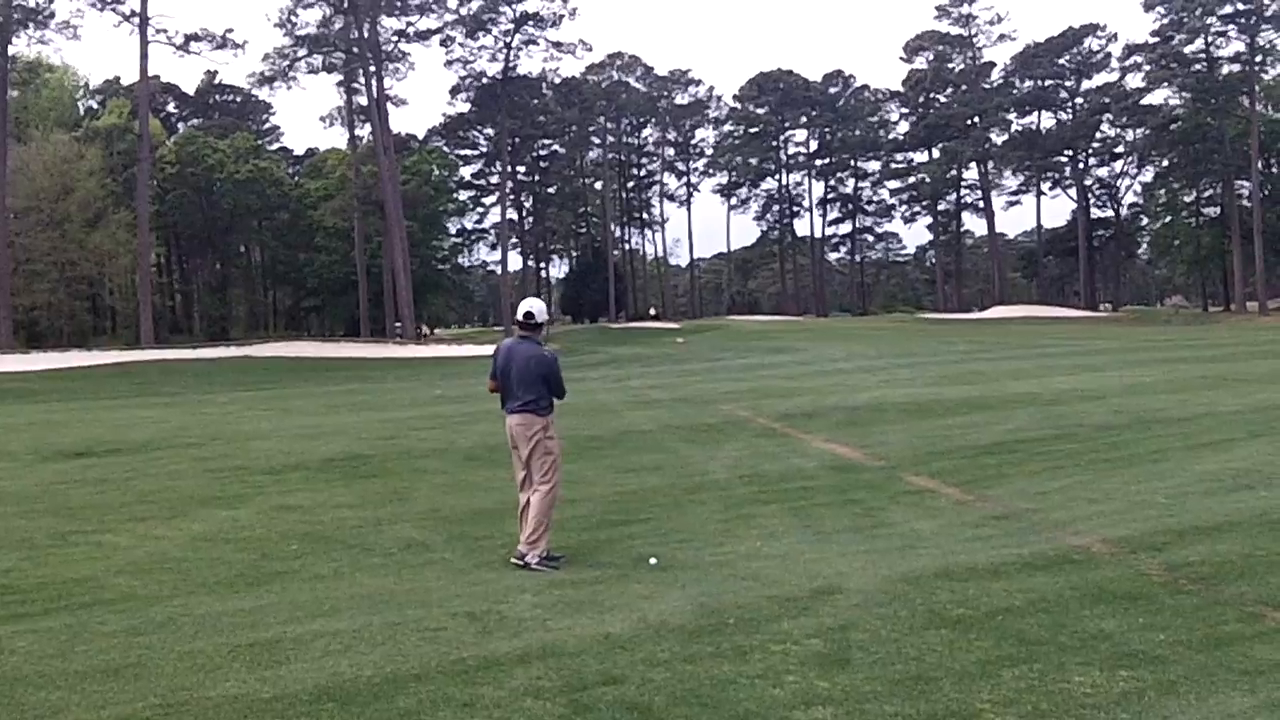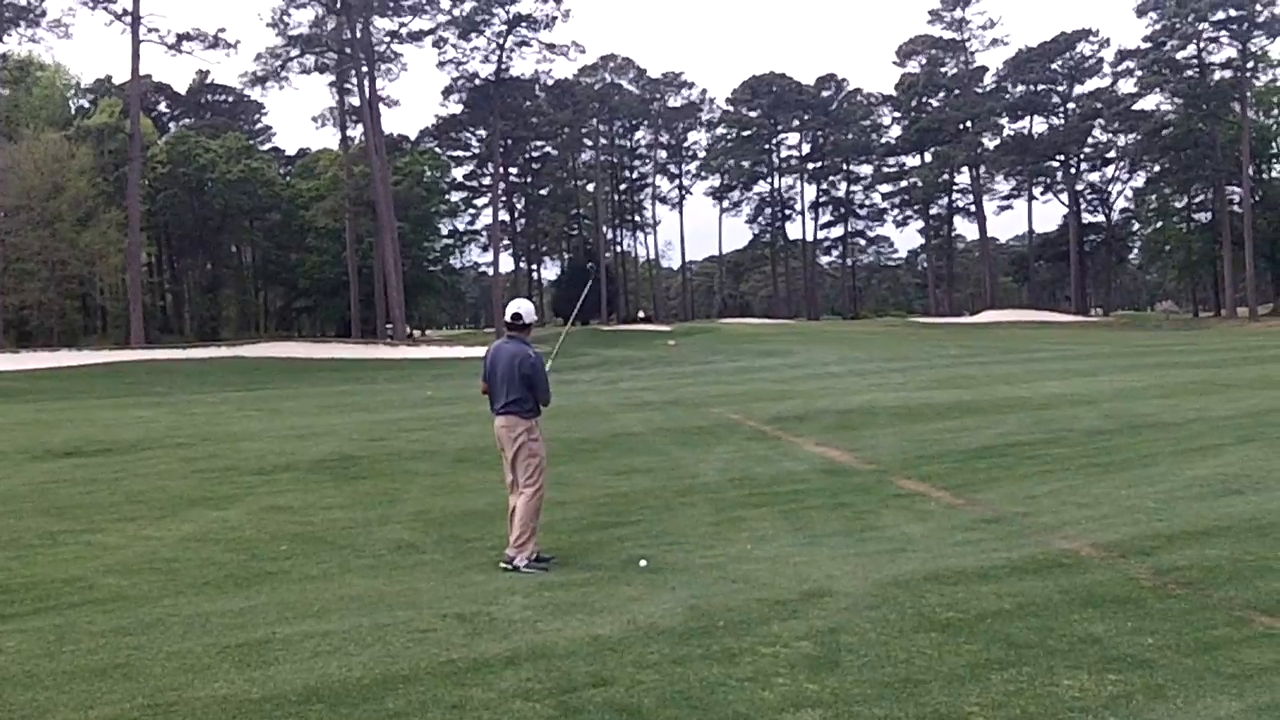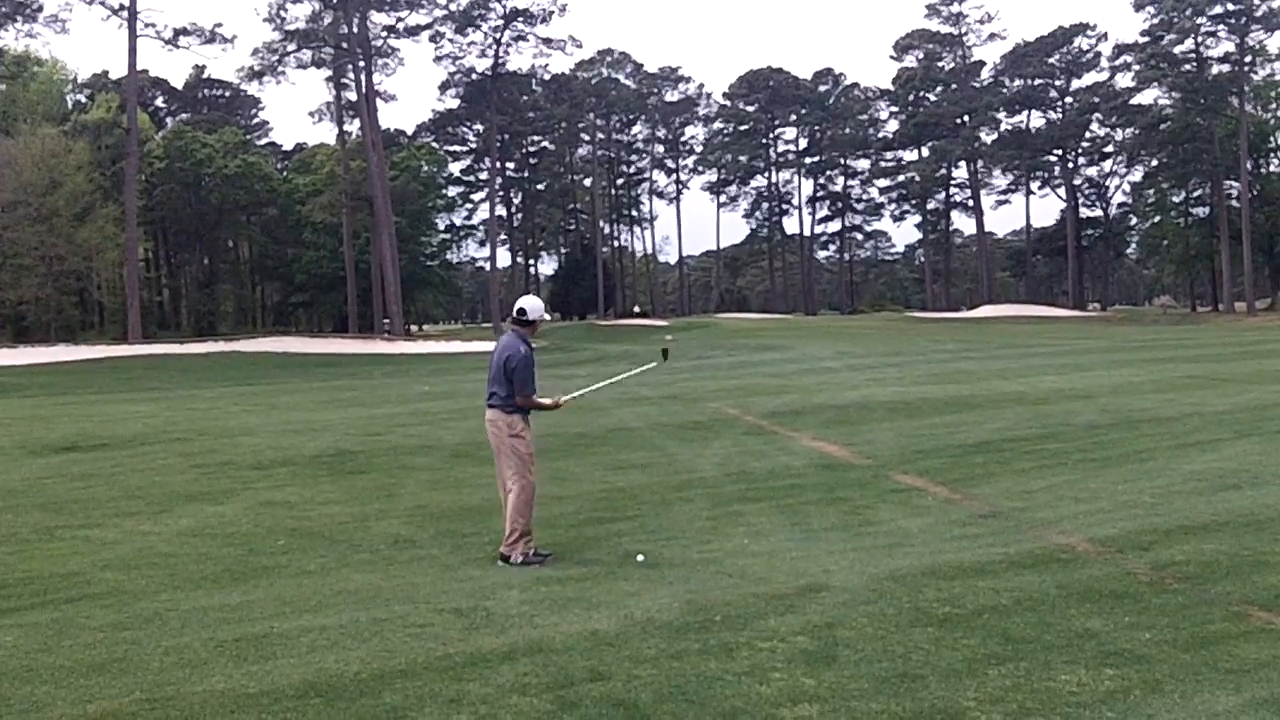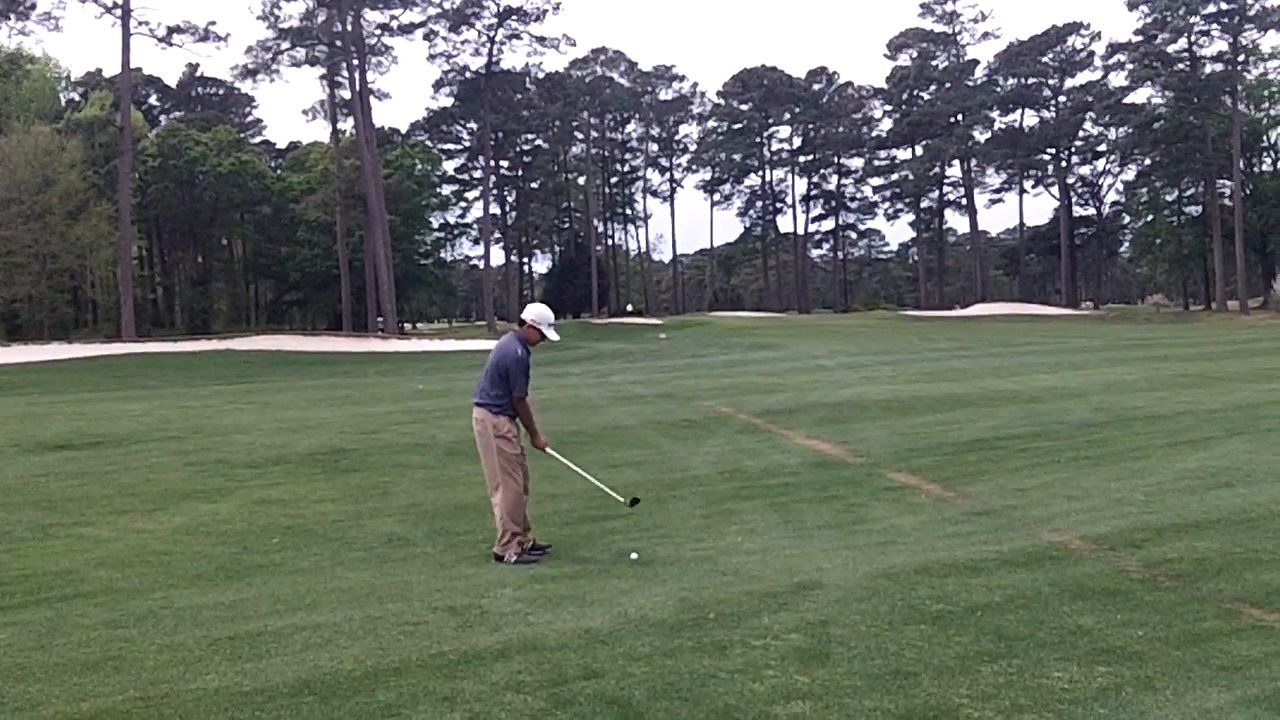
dt=0.5s
person 1, frame 1
left shoulder: (503, 348)
right shoulder: (545, 357)
left elbow: (493, 386)
right elbow: (560, 394)
left hip: (513, 421)
right hip: (536, 423)
left knee: (528, 487)
right knee: (545, 486)
left ankle: (532, 547)
right ankle: (530, 551)
person 1, frame 2
left shoulder: (493, 350)
right shoulder: (530, 356)
left elbow: (485, 388)
right elbow: (544, 400)
left hip: (501, 422)
right hip: (522, 425)
left knee: (517, 489)
right knee: (531, 489)
left ankle: (523, 549)
right ankle: (518, 555)
person 1, frame 3
left shoulder: (506, 342)
right shoulder: (521, 352)
right elbow: (523, 399)
left wrist: (540, 402)
right wrist: (548, 404)
left hip: (501, 416)
right hip: (510, 421)
left knee: (514, 483)
right knee: (521, 484)
left ankle: (522, 544)
right ankle: (513, 551)
person 1, frame 4
left shoulder: (511, 343)
right shoulder: (517, 354)
right elbow: (520, 401)
left wrist: (530, 430)
right wrist: (535, 435)
left hip: (497, 418)
right hip: (495, 420)
left knee: (519, 481)
right knee: (508, 485)
left ankle: (522, 539)
right ankle: (506, 550)
